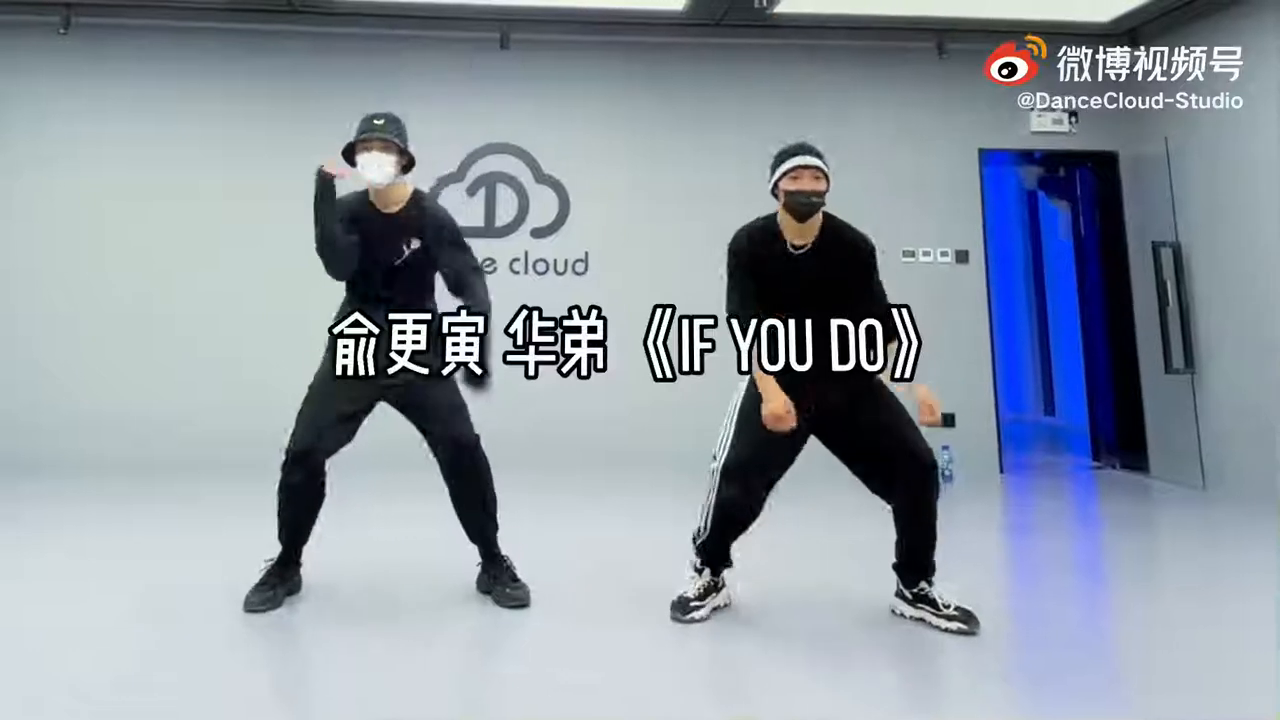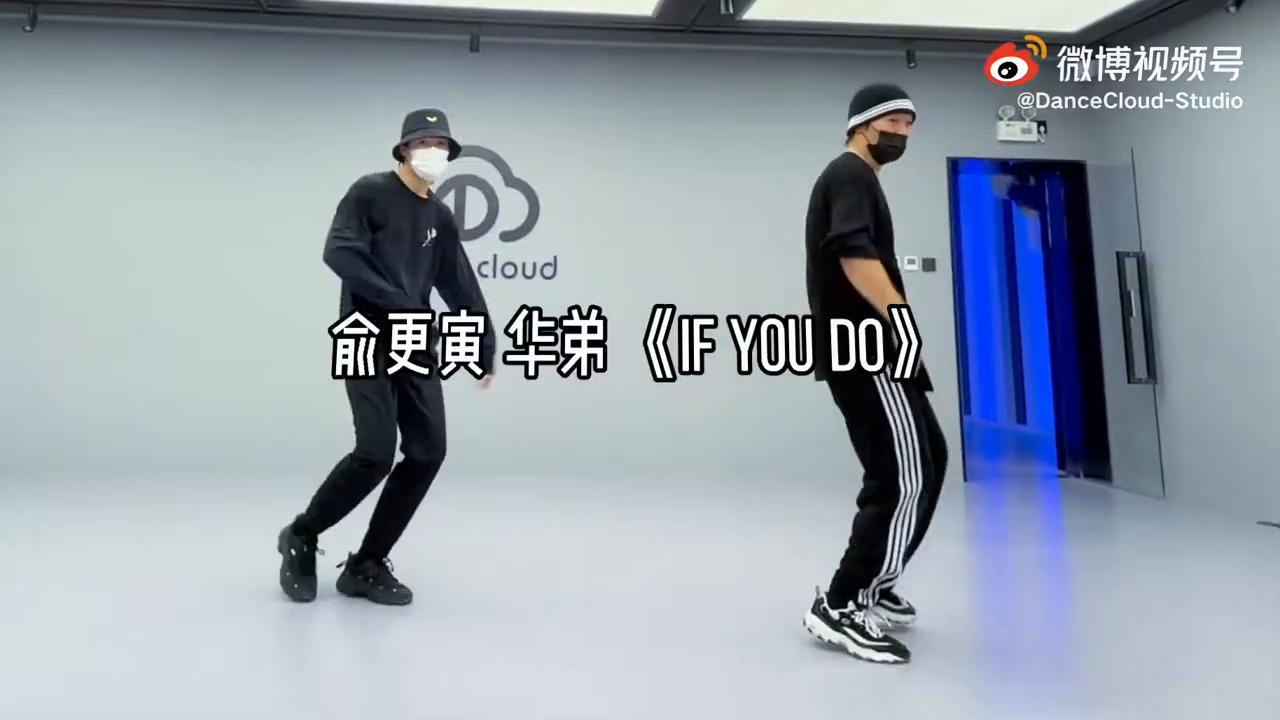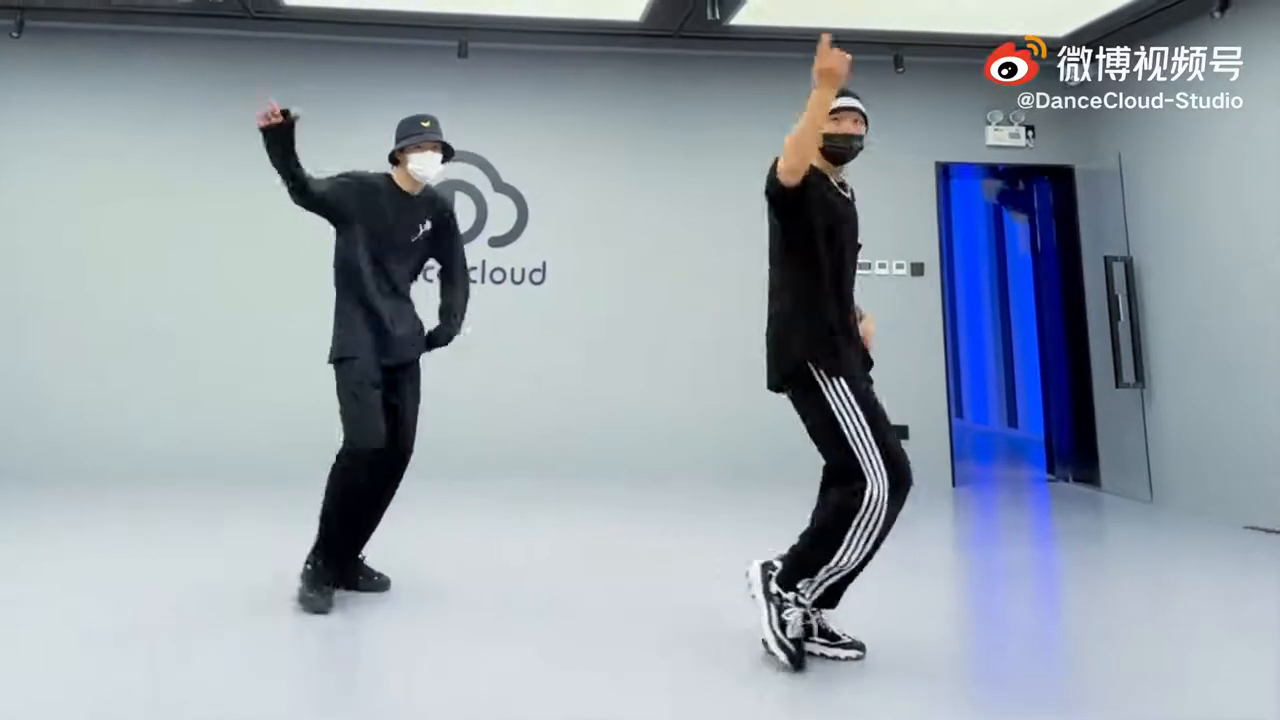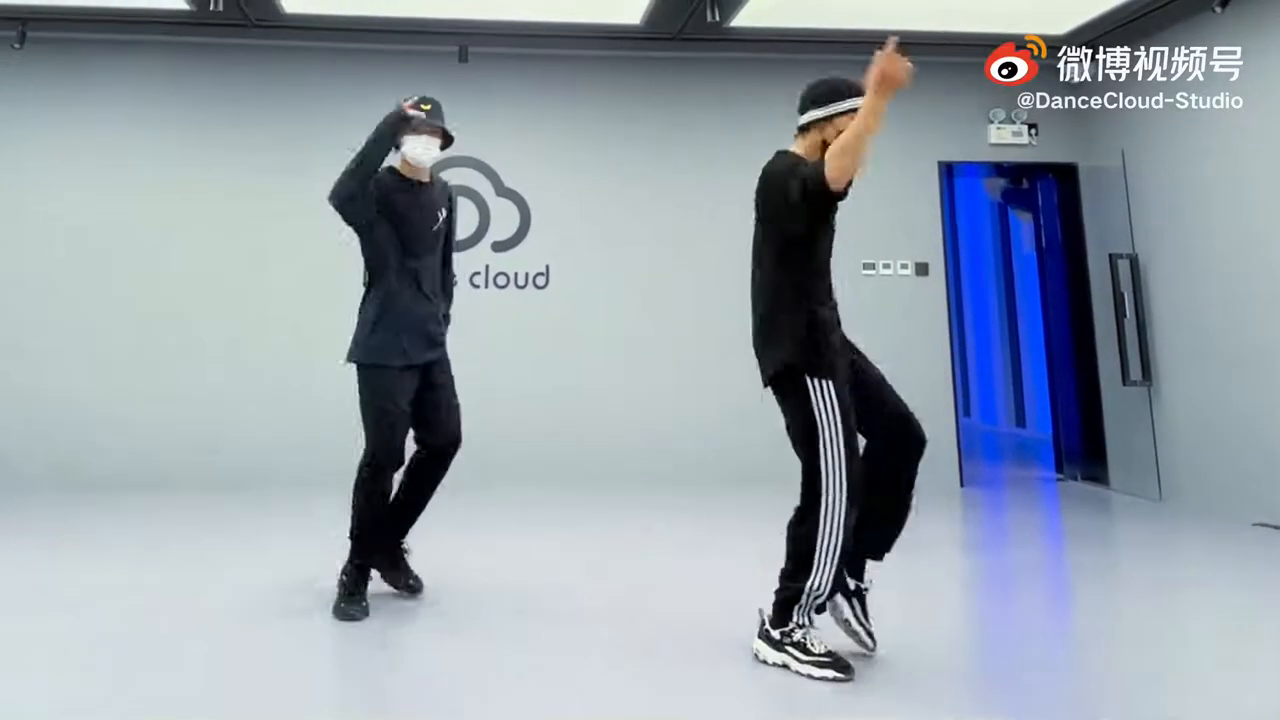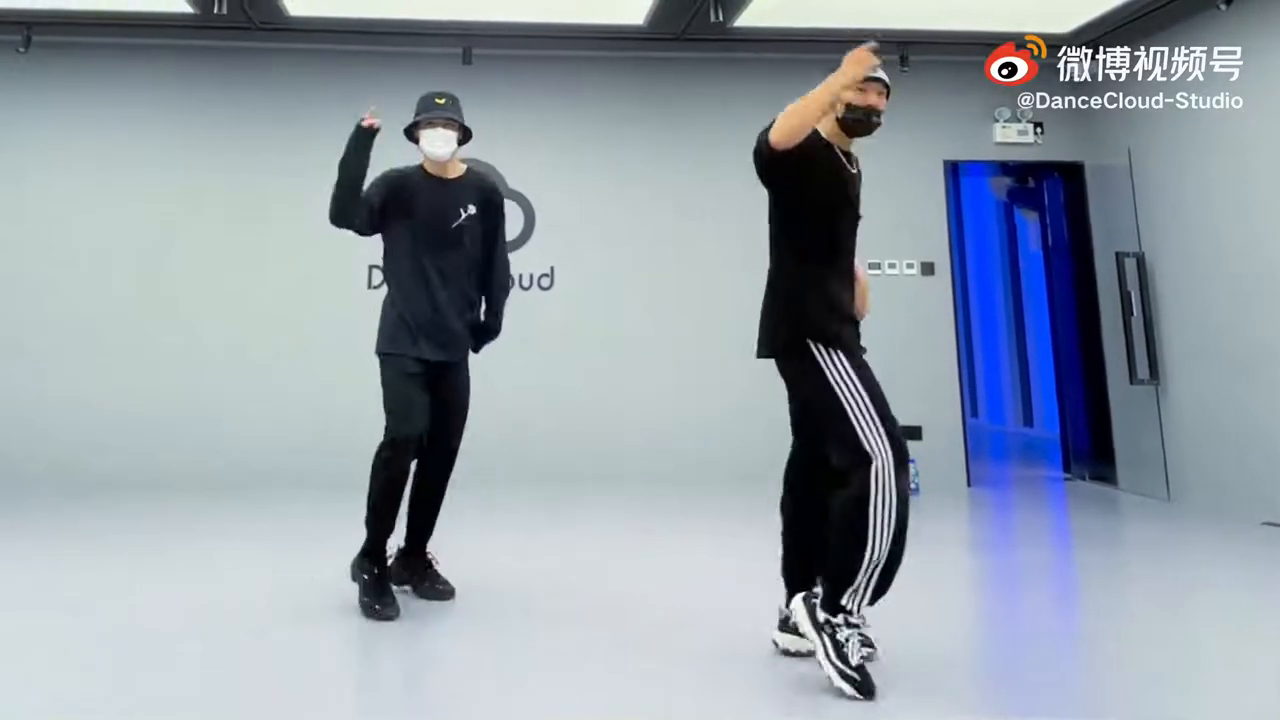
dt=1s
person 1, frame 1
left shoulder: (852, 246)
right shoulder: (749, 244)
left elbow: (879, 320)
right elbow: (747, 326)
left wrist: (915, 384)
right wrist: (769, 393)
left hip: (845, 380)
right hip: (778, 381)
left knee: (917, 469)
right knee: (737, 471)
left ankle: (915, 587)
right ankle: (708, 575)
person 1, frame 2
left shoulder: (849, 178)
right shoulder: (851, 175)
right elbow: (854, 253)
right wrist: (899, 317)
left knee: (923, 463)
right knee: (906, 479)
left ankle: (867, 587)
right ankle: (840, 607)
person 1, frame 3
left shoulder: (842, 195)
right shoulder: (798, 188)
right elbow: (788, 168)
left wrist: (857, 325)
right wrist: (822, 91)
left hip: (836, 355)
right hip: (810, 358)
left knee: (855, 485)
right knee: (880, 483)
left ankle: (799, 613)
right ankle: (787, 582)
person 1, frame 4
left shoulder: (805, 171)
right shoulder: (786, 173)
right elbow: (835, 178)
right wrist: (880, 97)
left hip: (824, 341)
right hip: (800, 348)
left knee: (901, 438)
right knee: (833, 488)
left ankle: (845, 574)
right ankle: (784, 628)
person 1, frame 5
left shoulder: (850, 166)
right shoulder: (799, 157)
right elbow: (774, 140)
right wrist: (840, 80)
left hip: (826, 330)
right hip: (807, 332)
left knee: (819, 464)
right knee: (878, 461)
left ankle: (805, 615)
right ankle: (833, 609)
person 2, frame 1
left shoulder: (433, 219)
right shoulder: (347, 210)
left elbow: (471, 287)
right elbow: (339, 266)
left wrist: (476, 355)
right wrist: (322, 198)
left hip: (418, 354)
left knee: (463, 447)
right knee: (304, 453)
left ankle: (493, 563)
right ankle: (286, 567)
person 2, frame 2
left shoulder: (440, 217)
right shoulder: (370, 192)
left elbow: (459, 283)
right elbow: (338, 253)
left wrist: (487, 344)
right wrist: (392, 301)
left hip: (416, 349)
left knee: (428, 453)
right knee: (376, 453)
left ankle: (366, 565)
right ankle: (301, 537)
person 2, frame 3
left shoulder: (438, 211)
right shoulder: (360, 190)
left elbow: (456, 274)
right elbow: (304, 191)
left wrist: (449, 325)
right wrist: (279, 137)
left hip: (403, 351)
right hip: (358, 348)
left knee: (396, 456)
right knee: (365, 447)
left ankle: (344, 560)
right ankle: (319, 561)
person 2, frame 4
left shoulder: (441, 194)
right shoulder: (377, 187)
right elbow: (342, 199)
right wrist: (387, 129)
left hip: (429, 347)
right hip: (383, 350)
left knee: (443, 443)
right knee: (383, 456)
left ankle: (387, 544)
right ankle: (356, 572)
person 2, frame 5
left shoulder: (484, 193)
right shoulder: (396, 186)
left elbow: (495, 261)
right elbow: (345, 216)
left wrist: (492, 319)
right wrist: (360, 143)
left hip: (452, 346)
right hip: (402, 342)
left knee: (442, 448)
right knee: (403, 439)
left ankle: (413, 557)
right ankle: (371, 561)
